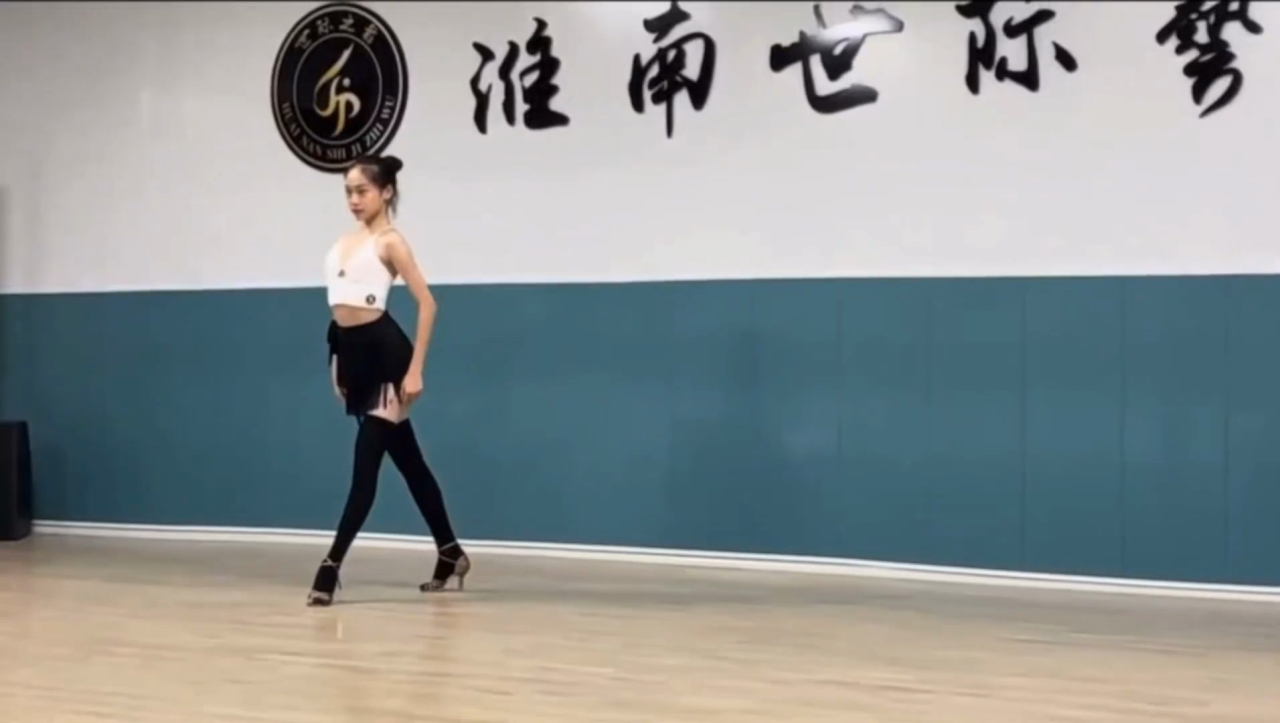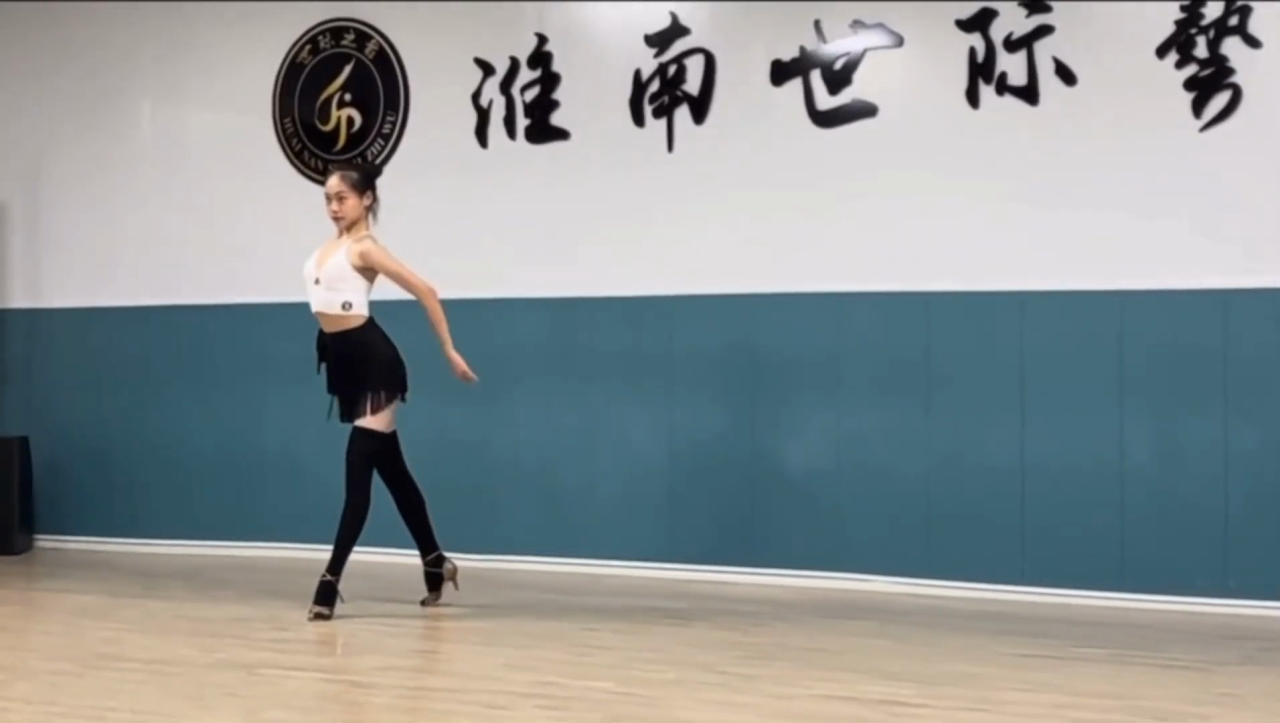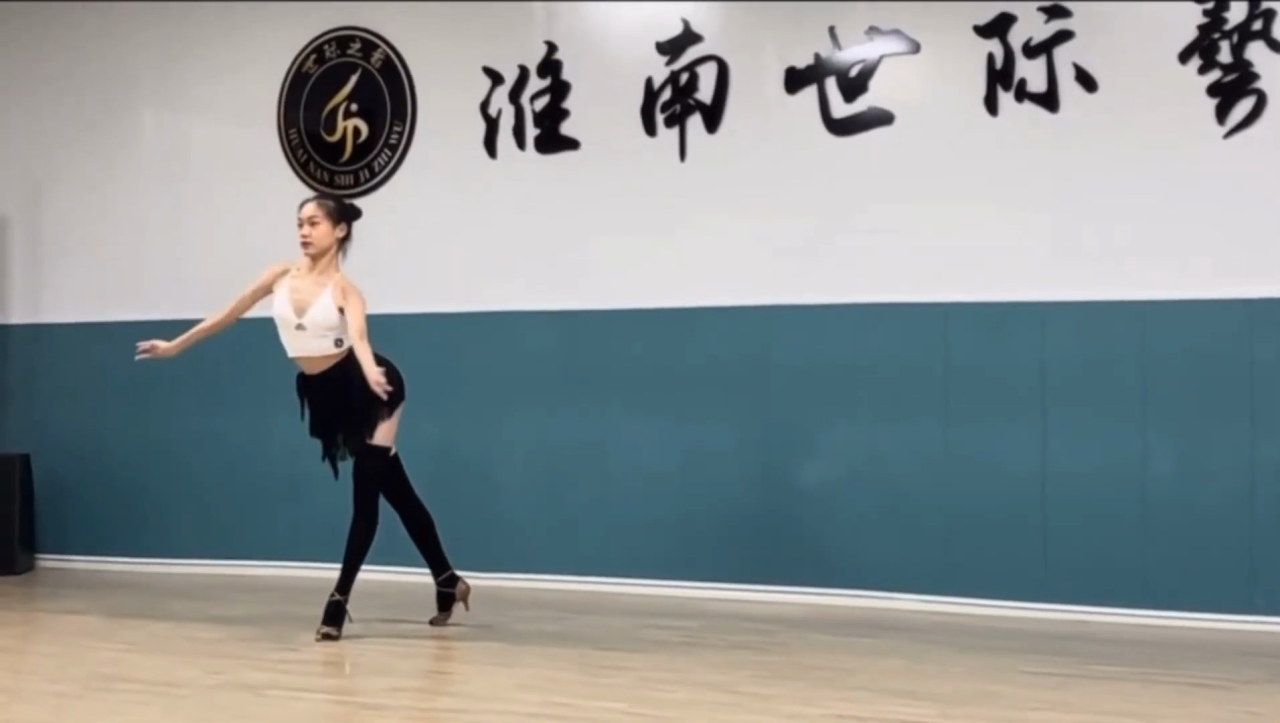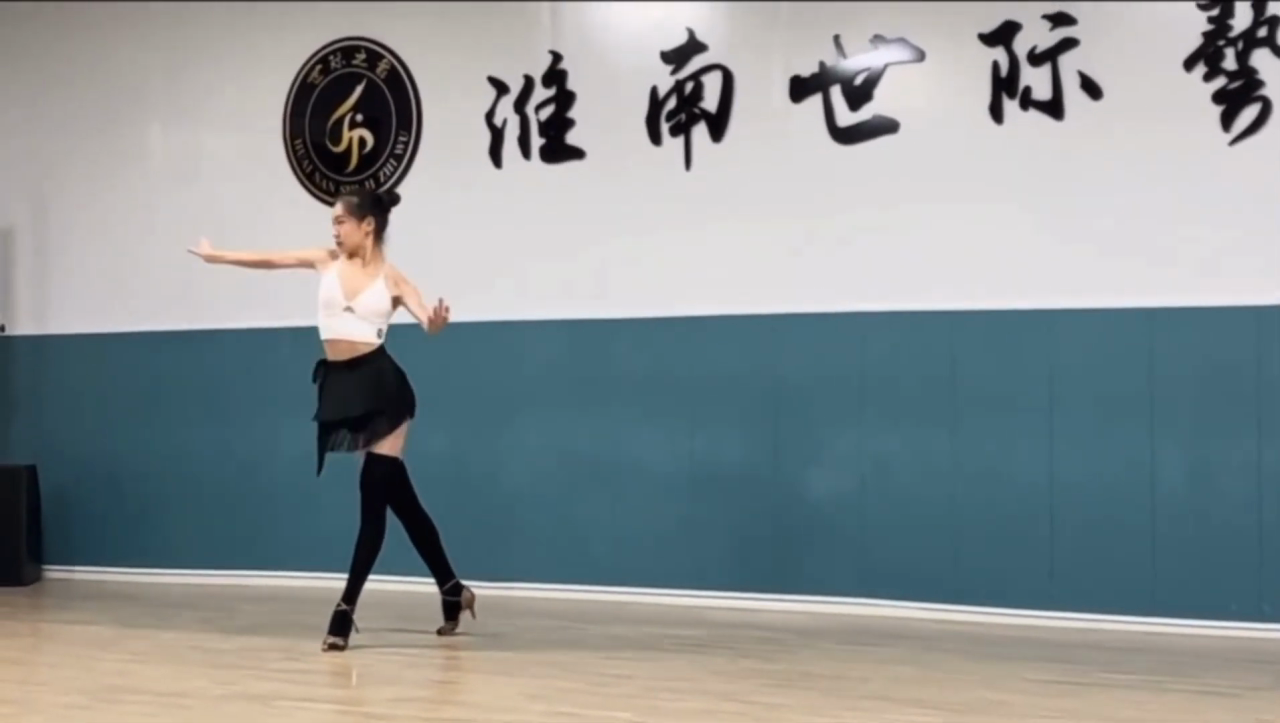
dt=1s
person 1, frame 1
left shoulder: (390, 241)
right shoulder: (347, 240)
left elbow: (427, 304)
left wrist: (415, 370)
right wrist: (337, 367)
left hip: (382, 349)
right hip: (351, 350)
left knee: (366, 463)
right knee: (407, 460)
left ankle: (331, 566)
right ankle: (450, 552)
person 1, frame 2
left shoulder: (365, 248)
right shoulder: (333, 245)
left elbow: (424, 291)
left wrist: (450, 352)
left hip: (369, 357)
right hip: (342, 355)
left knee: (358, 468)
right knee: (389, 467)
left ankle: (331, 580)
right ankle: (434, 561)
person 1, frame 3
left shoulder: (345, 289)
right shoulder: (280, 276)
left elbow: (359, 335)
right elbow: (228, 315)
left wrist: (371, 371)
right wrist: (173, 346)
left hip: (367, 390)
right hip: (322, 391)
left knee: (367, 491)
right knee: (394, 487)
left ankle: (340, 598)
right ankle: (448, 579)
person 1, frame 4
left shoulder: (392, 279)
right shoulder: (327, 260)
left elbow: (429, 320)
right elbow: (270, 259)
left wrist: (435, 318)
right wrist: (216, 255)
left hip: (381, 383)
right hip: (341, 383)
left knee: (375, 497)
right knee: (398, 495)
left ankle: (347, 609)
right ankle: (453, 589)
